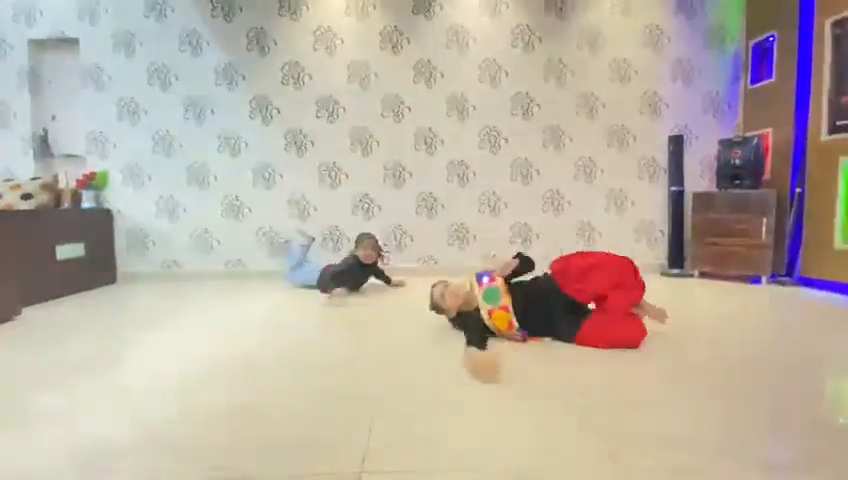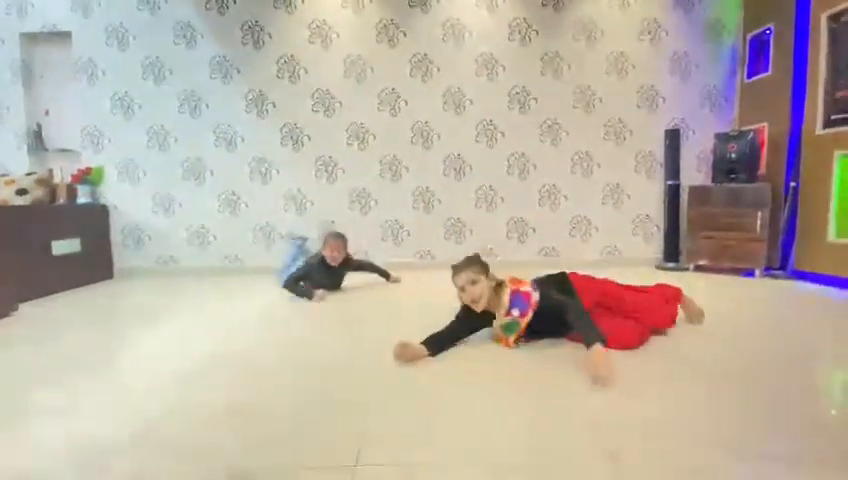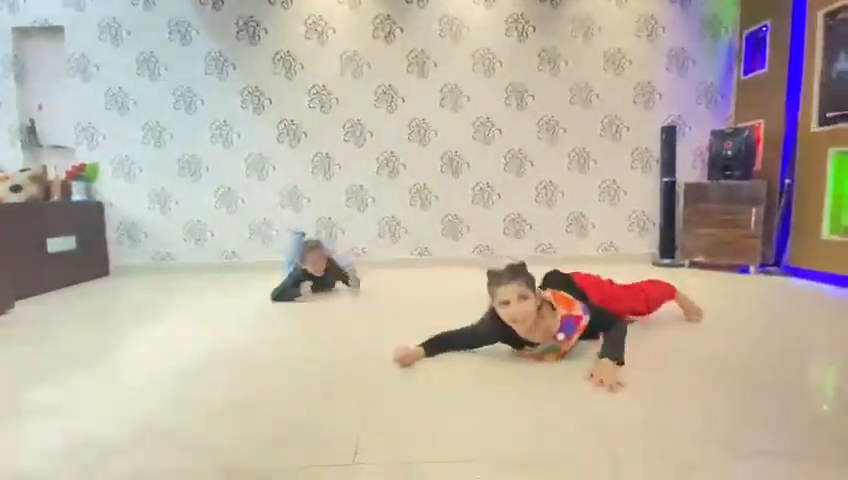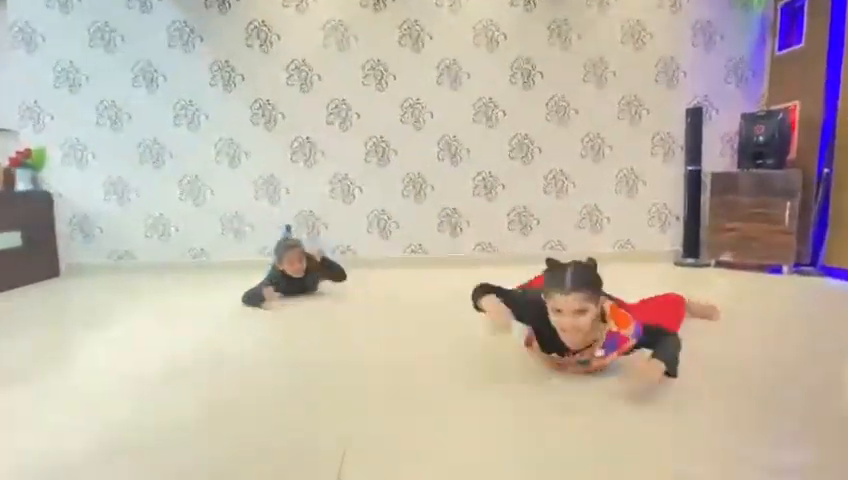
dt=0.3s
person 1, frame 1
right shoulder: (472, 321)
left elbow: (527, 264)
right elbow: (476, 342)
left wrist: (510, 264)
right wrist: (473, 355)
right hip: (565, 326)
left knee: (620, 269)
right knee: (634, 334)
left ankle: (637, 305)
person 1, frame 2
left shoulder: (520, 293)
right shoulder: (476, 315)
left elbow: (575, 312)
right elbow: (450, 333)
left wrist: (595, 349)
right wrist: (420, 350)
left hip: (577, 290)
right knee: (630, 335)
left ankle: (678, 297)
person 1, frame 3
left shoulder: (567, 308)
right shoulder: (498, 325)
left elbow: (614, 323)
right elbow: (456, 337)
left wrist: (607, 361)
right wrist: (418, 351)
left hip: (579, 290)
left knee: (634, 298)
left ankle: (675, 294)
person 1, frame 4
left shoulder: (619, 325)
right shoulder: (538, 309)
left elbow: (666, 336)
right elbow: (482, 291)
left wrist: (657, 364)
right wrist: (490, 303)
left knee: (657, 313)
left ankle: (683, 304)
